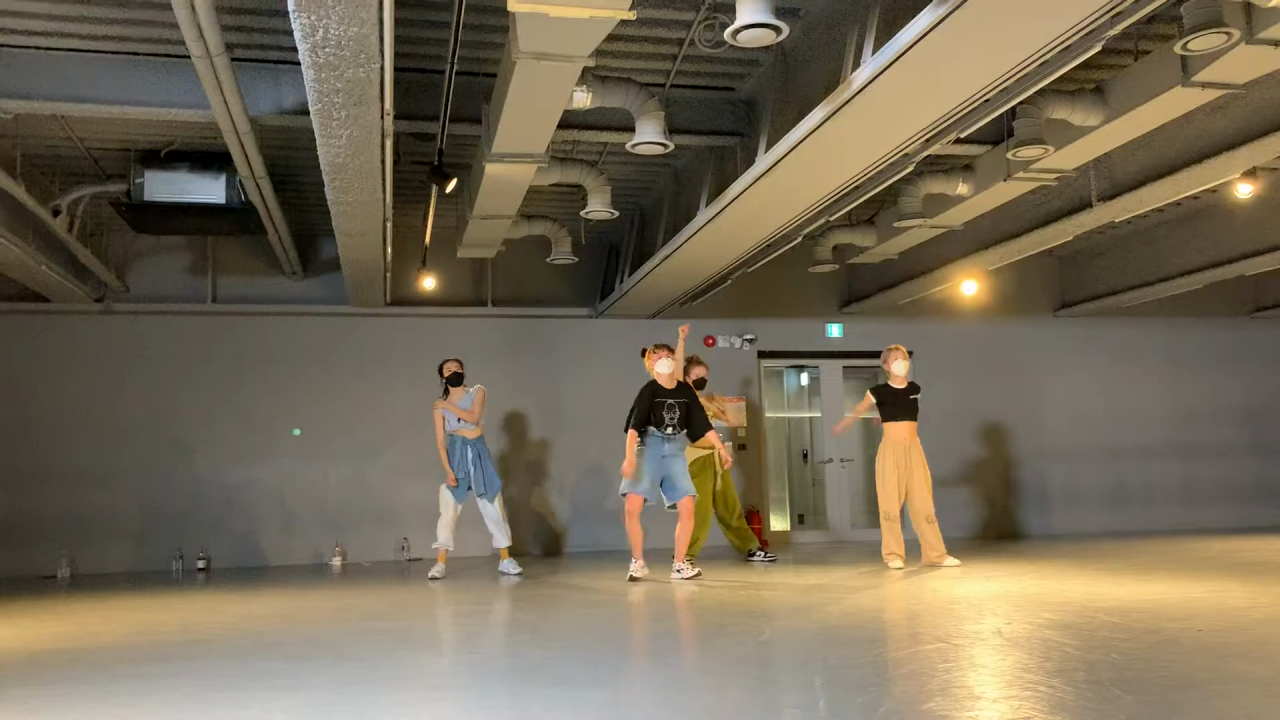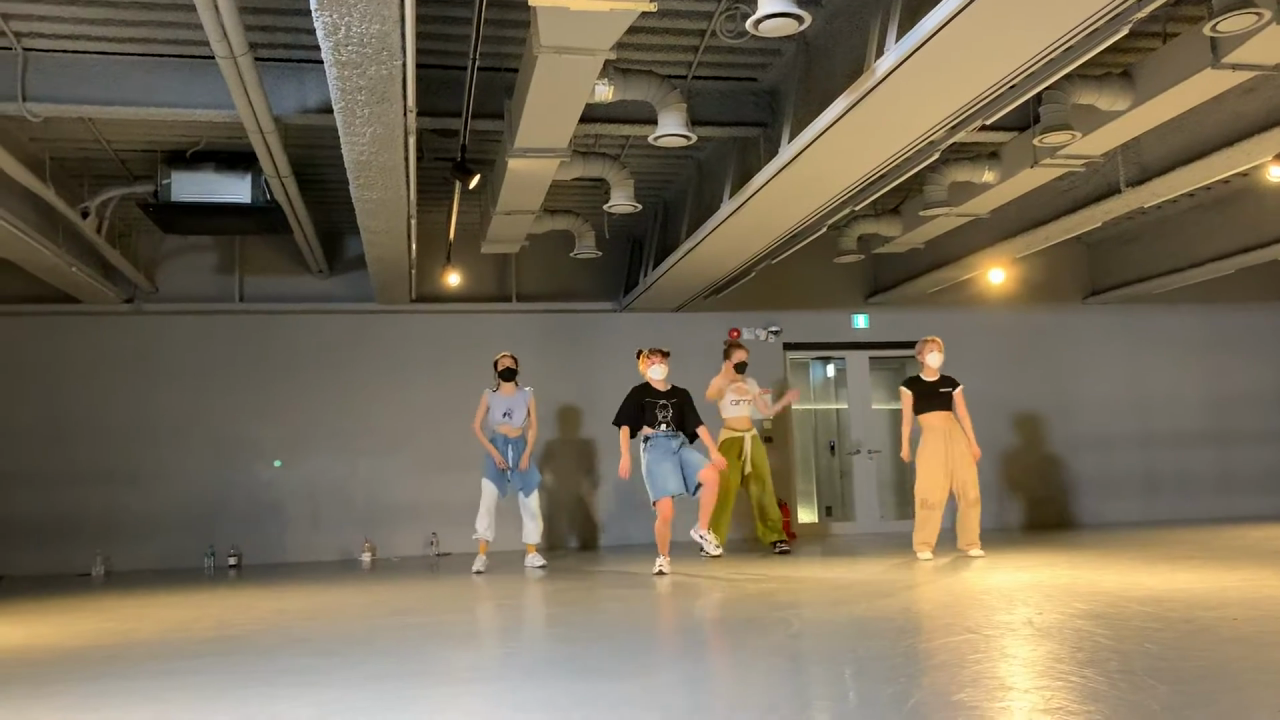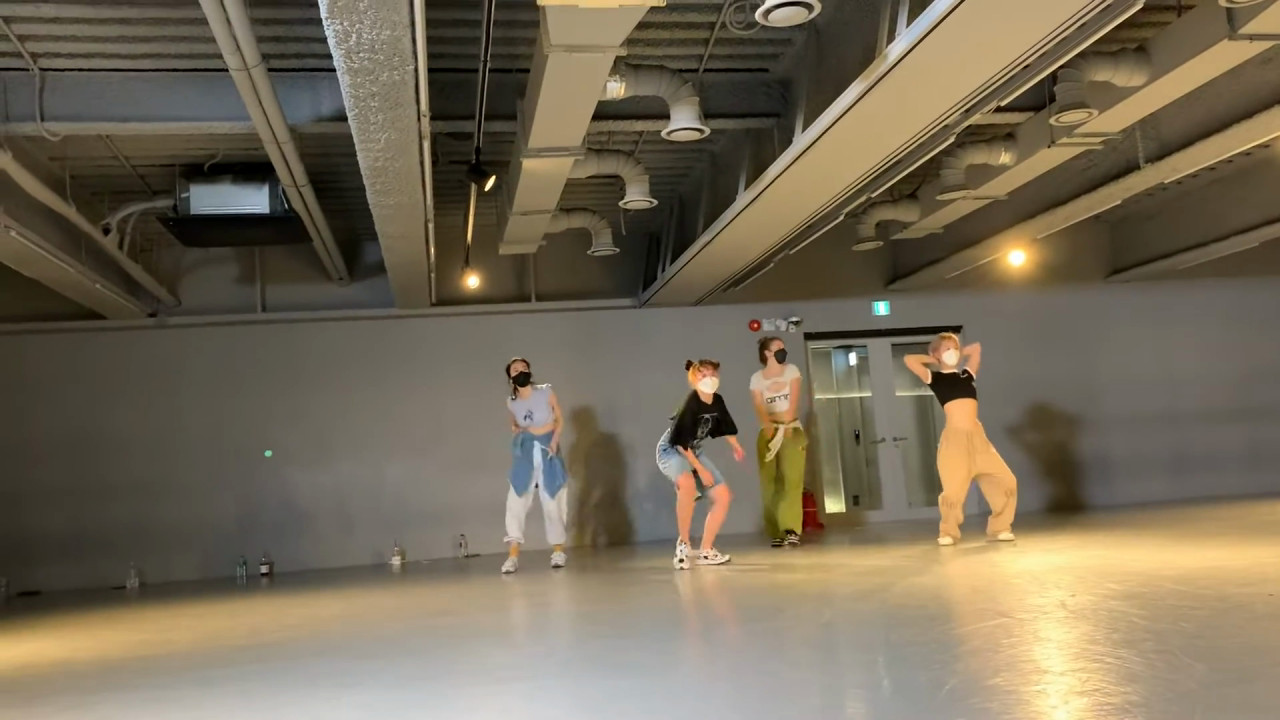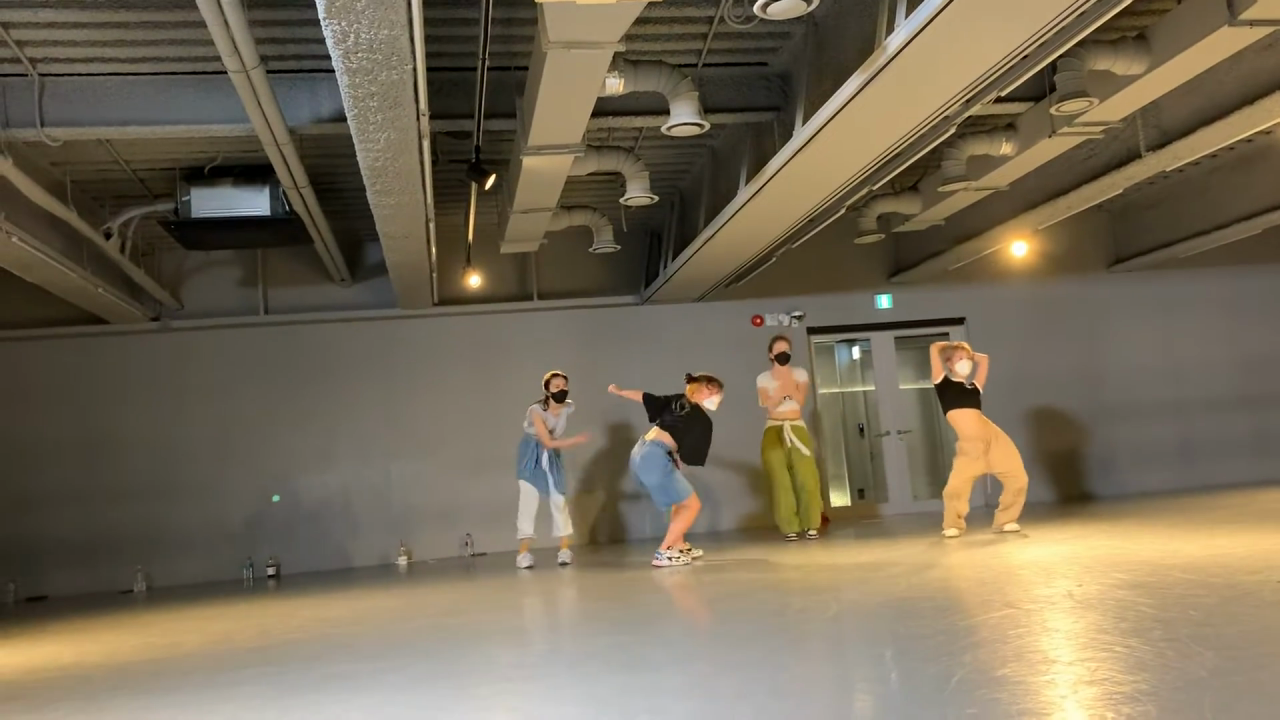
dt=1s
person 1, frame 1
left shoulder: (685, 390)
right shoulder: (648, 391)
left elbow: (702, 423)
right elbow: (634, 425)
left wrist: (721, 449)
right wrist: (626, 458)
left hip: (674, 451)
right hip: (649, 448)
left knee: (687, 508)
right knee: (632, 507)
left ankle: (679, 565)
right ankle: (638, 562)
person 1, frame 2
left shoulder: (681, 394)
right shoulder: (639, 393)
left elbow: (696, 424)
right elbow: (625, 425)
left wrist: (714, 451)
right wrist: (625, 455)
left hip: (680, 445)
right hip: (654, 448)
left knee: (711, 476)
right knee: (666, 511)
left ankle: (702, 530)
right ankle: (663, 558)
person 1, frame 3
left shoulder: (717, 402)
right shoulder: (691, 403)
left elbow: (725, 426)
right elbow: (681, 442)
left wrist: (735, 445)
right wrist: (699, 468)
left hip: (695, 451)
right hip: (672, 451)
left knee: (723, 496)
right knee: (687, 483)
left ankle: (705, 551)
right ankle: (683, 542)
person 1, frame 4
left shoulder: (677, 401)
right shoulder: (702, 421)
left elbow: (647, 398)
right elbow: (694, 456)
left wrist: (619, 392)
right wrist: (678, 461)
left hip: (640, 453)
right hip: (656, 459)
left knee: (684, 498)
right knee: (692, 506)
left ankle: (678, 545)
right ankle: (664, 552)
person 2, frame 1
left shoulder: (915, 389)
right shoulder: (879, 392)
right elbow: (860, 409)
right wrist: (843, 425)
left hip: (913, 449)
right hip: (891, 449)
left knee: (923, 502)
right knee: (890, 503)
left ankle: (936, 554)
right ankle: (893, 555)
person 2, frame 2
left shoulder: (951, 383)
right shoulder: (910, 384)
left elbow: (962, 413)
right elbow: (907, 416)
left wrist: (973, 442)
right wrist: (905, 444)
left hip: (955, 435)
right hip: (931, 438)
left knee: (969, 491)
right knee: (930, 493)
left ankle: (970, 543)
right ankle: (924, 545)
person 2, frame 3
left shoulder: (967, 375)
right shoulder: (934, 377)
left elbow: (976, 348)
right elbow: (908, 359)
left wrist: (959, 356)
right wrist: (932, 360)
left hip: (977, 436)
right hip: (954, 438)
left knee: (1006, 481)
right knee: (953, 491)
left ankle: (1000, 528)
right ankle: (948, 532)
person 2, frame 4
left shoulder: (973, 387)
right shoulder: (942, 383)
left elbow: (984, 359)
right elbow: (934, 348)
right wrist: (951, 347)
left hip: (992, 440)
right hip: (968, 447)
left knee: (1018, 479)
right knee: (954, 488)
left ankle: (1005, 520)
right ankle: (953, 525)
person 3, frame 1
left shoulder: (477, 392)
right shoulder: (440, 407)
left elbow: (474, 417)
right elbow: (440, 442)
left wrist: (449, 405)
right wrist: (448, 471)
left hip: (478, 452)
right hip: (456, 455)
left knee: (493, 506)
right knee: (448, 510)
left ankle: (505, 559)
right ankle: (441, 563)
person 3, frame 2
left shoulder: (527, 394)
right shoulder: (489, 395)
left elbow: (533, 426)
right elbow: (477, 426)
left wrist: (527, 453)
right wrist: (493, 452)
left hip: (520, 449)
right hip: (497, 449)
left knee: (530, 503)
right knee: (488, 499)
left ankle: (531, 553)
right ankle: (482, 555)
person 3, frame 3
left shoulder: (546, 392)
right shoulder: (512, 402)
left elbow: (559, 419)
left wrist: (555, 441)
right wrist: (516, 429)
left hip: (548, 449)
right hip: (526, 451)
left knee: (553, 503)
right knee: (516, 503)
left ankle: (558, 552)
right ankle: (513, 556)
person 3, frame 4
left shoulder: (568, 408)
right shoulder: (536, 411)
right elbow: (548, 442)
right wrist: (574, 440)
left hip: (552, 453)
right hip: (531, 452)
left knee: (558, 499)
right knee: (529, 498)
left ankle: (564, 549)
right ankle: (523, 552)
person 4, frame 1
left shoulder: (708, 402)
left elbow: (733, 420)
left wrist: (717, 403)
left hip: (714, 455)
right hip: (697, 456)
left knee: (730, 504)
right knee: (701, 506)
left ankle: (751, 547)
right ankle: (685, 553)
person 4, frame 2
left shoulder: (751, 384)
right shoulder: (721, 383)
left elbow: (767, 411)
right elbow: (710, 396)
left wrist: (785, 400)
right wrist: (723, 377)
left hip: (752, 438)
right hip: (730, 439)
left knee: (763, 488)
right knee: (725, 491)
left ankle: (776, 538)
person 4, frame 3
left shoulder: (791, 370)
right shoulder: (757, 378)
left elbow: (794, 399)
right elbow: (759, 408)
left wrist: (788, 421)
right wrist: (767, 425)
left hip: (792, 430)
right hip: (769, 432)
left knee: (792, 479)
right knee: (770, 484)
left ankle: (791, 530)
right ankle: (777, 532)
person 4, frame 4
left shoulder: (800, 373)
right shoulder: (764, 378)
left elbow: (801, 400)
right elbow: (768, 404)
left wrist: (792, 388)
right wrist: (781, 391)
left hip: (797, 428)
right hip: (774, 430)
left knee: (807, 477)
right knee: (779, 480)
left ankle: (810, 525)
right ankle: (790, 527)
